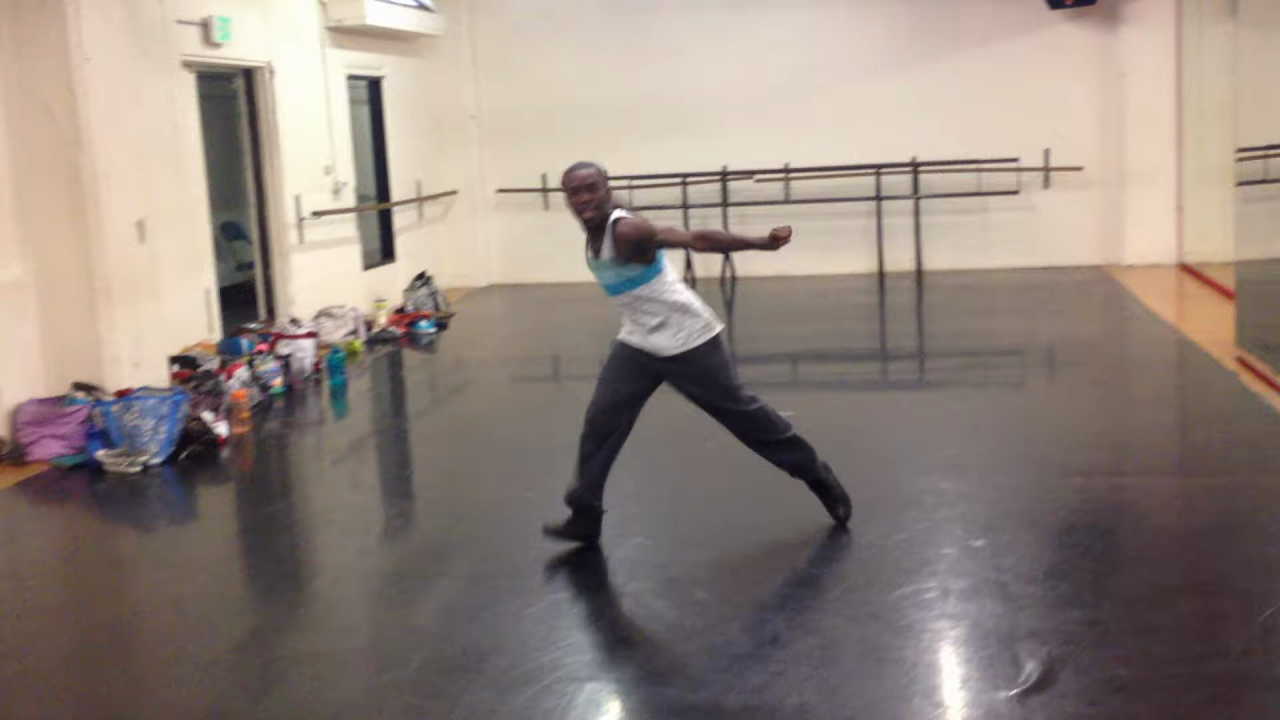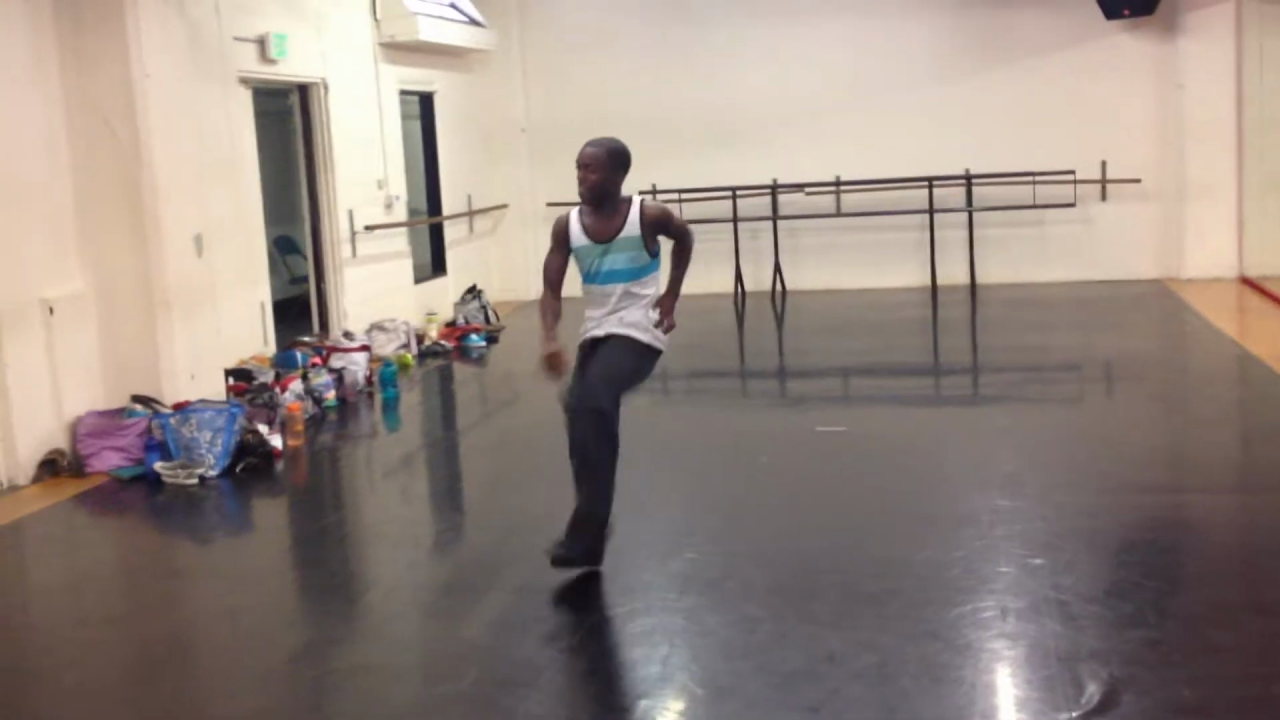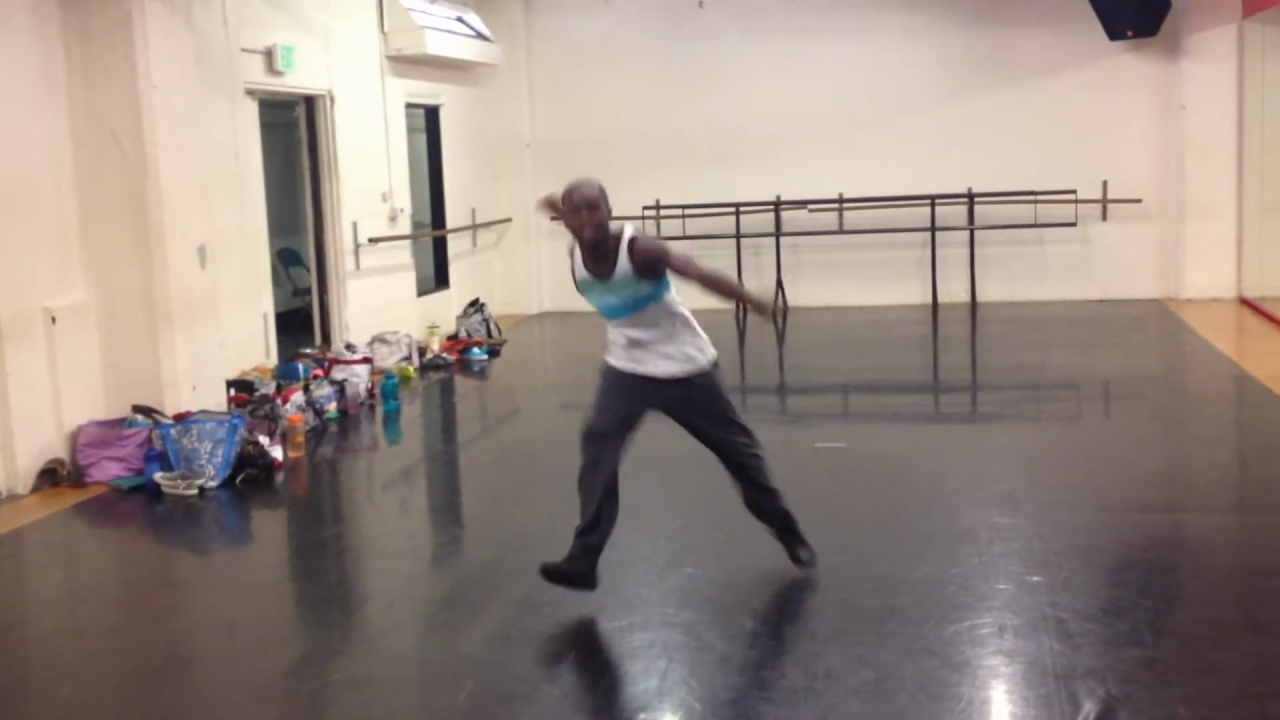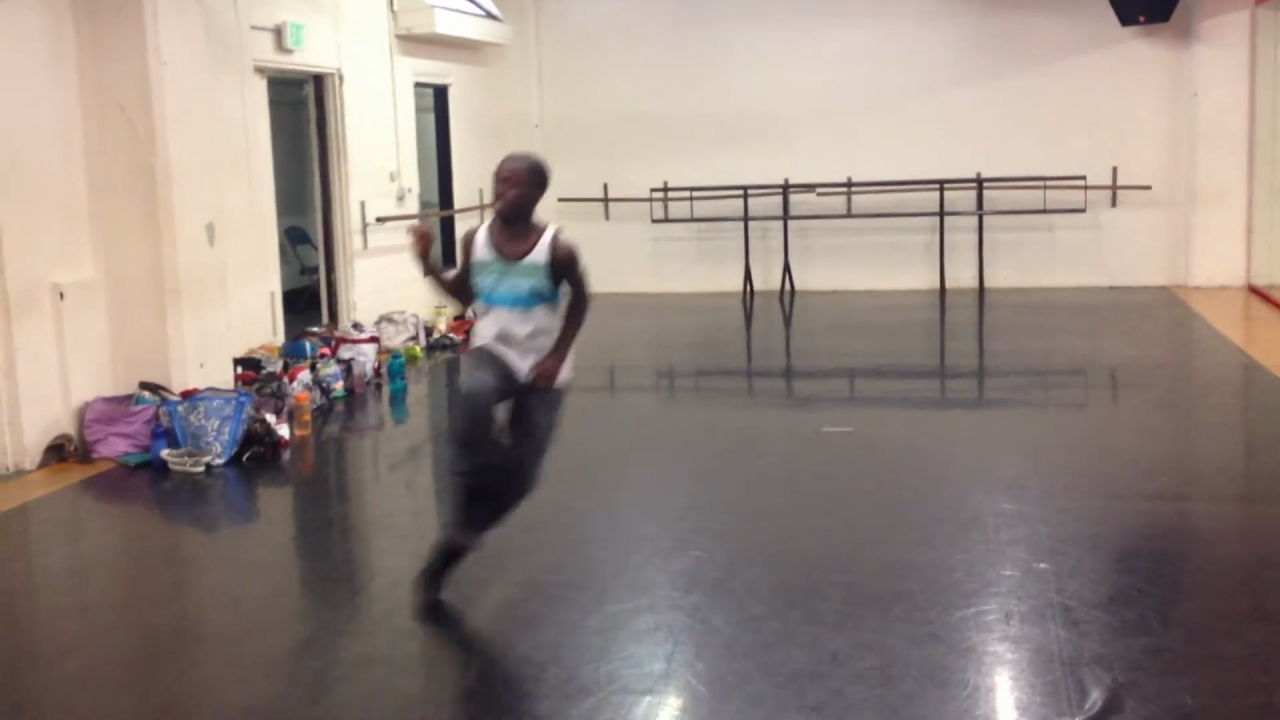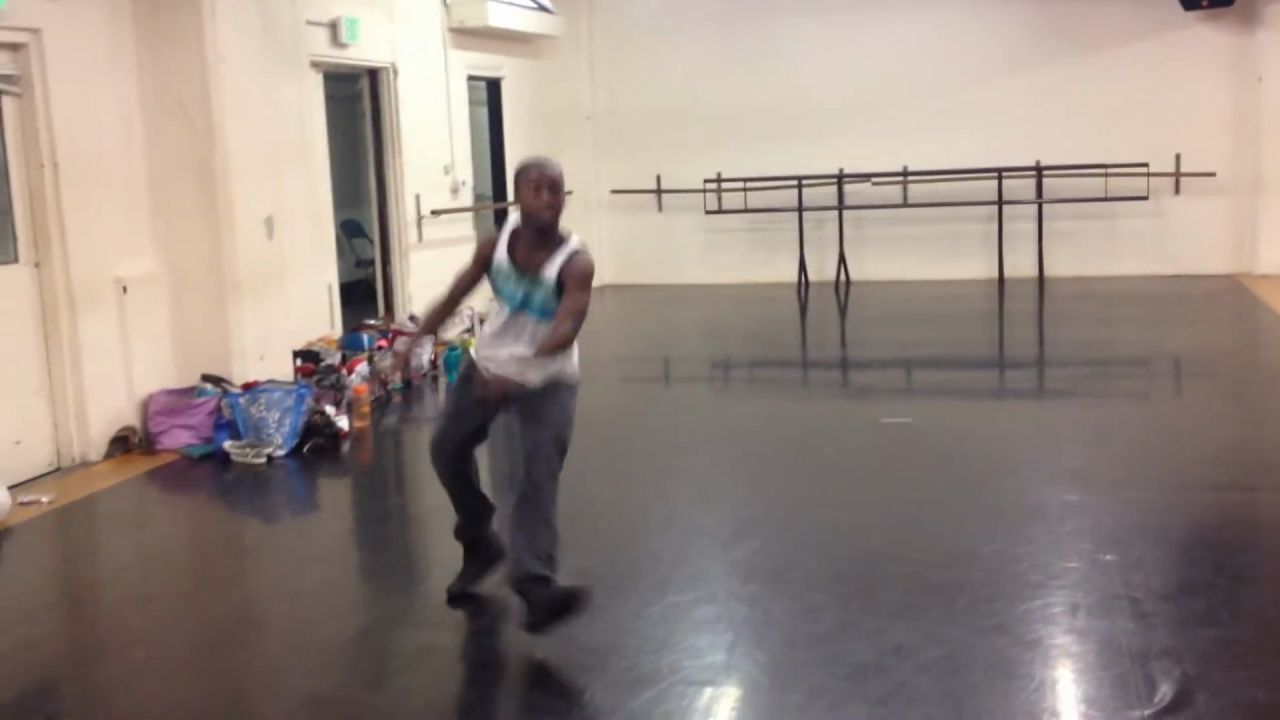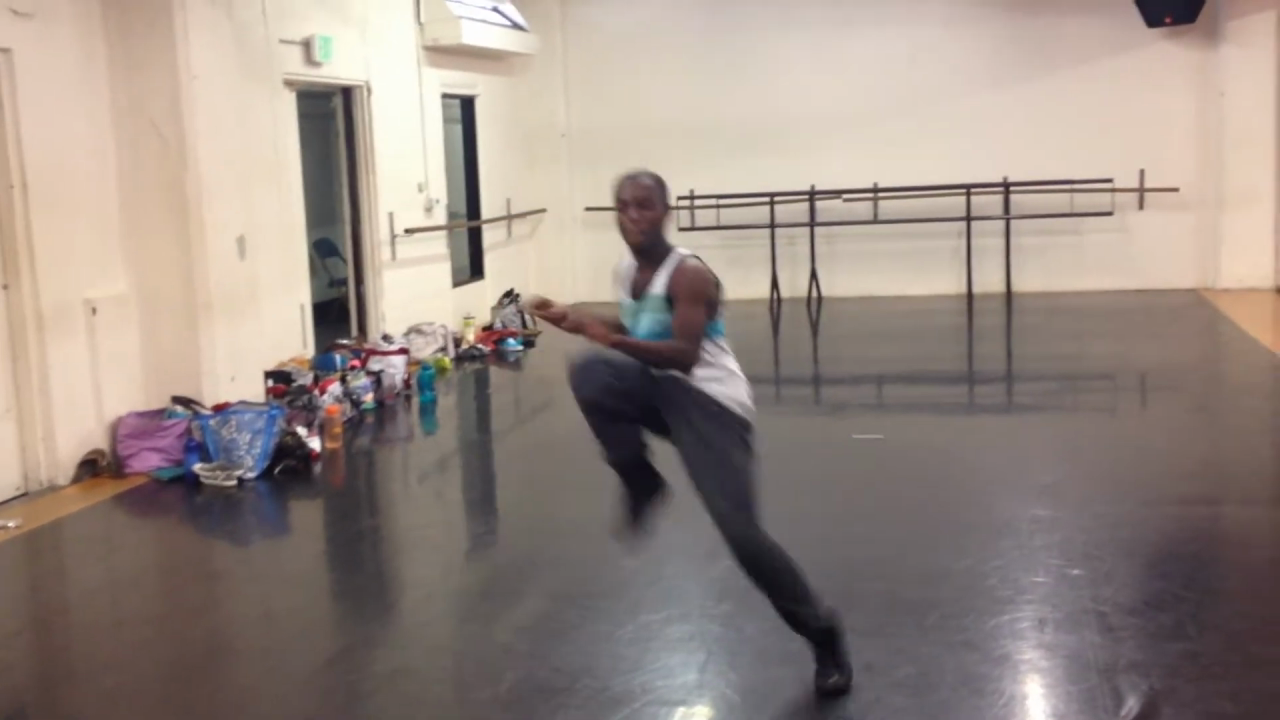
dt=0.5s
person 1, frame 1
left shoulder: (627, 230)
right shoulder: (597, 236)
left elbow: (697, 239)
left wrist: (764, 243)
left hip: (688, 337)
right hip: (641, 340)
left knee: (742, 413)
right knee: (602, 419)
left ankle: (819, 477)
right ankle: (585, 515)
person 1, frame 2
left shoulder: (648, 215)
right shoulder: (567, 226)
left elbow: (684, 239)
right elbow: (551, 288)
left wrist: (671, 294)
right wrist: (549, 339)
left hip: (637, 334)
right hip: (596, 333)
left knee: (590, 405)
right knee: (584, 421)
left ankle: (587, 535)
right ankle: (591, 528)
person 1, frame 3
left shoulder: (637, 247)
right shoulder: (577, 256)
left elbow: (695, 271)
right elbow: (590, 235)
left wrist: (750, 300)
left hip: (683, 362)
right hip: (627, 365)
left knee: (732, 444)
right knee: (598, 439)
left ankle: (785, 528)
right ankle: (584, 558)
person 1, frame 4
left shoulder: (557, 249)
right shoulder: (474, 240)
left elbow: (580, 298)
right elbow: (463, 292)
left wrist: (558, 355)
right wrist: (428, 265)
left hip: (541, 369)
right hip: (491, 355)
left knee: (520, 472)
right knee: (472, 401)
left ankle: (455, 543)
right ankle: (462, 520)
person 1, frame 5
left shoulder: (575, 261)
right shoulder: (493, 242)
left elbow: (567, 333)
right elbow: (457, 295)
left wrist: (519, 363)
right wrist: (419, 337)
left hip: (547, 378)
right hip: (488, 365)
left knee: (540, 469)
right knee: (448, 450)
left ankle: (537, 583)
right ankle: (480, 545)
person 1, frame 6
left shoulder: (689, 274)
right shoulder: (626, 272)
left elbow: (684, 356)
left wrist: (613, 339)
right wrist: (572, 320)
left hip: (716, 404)
right hip: (663, 395)
left knee: (742, 534)
right knee: (590, 375)
left ankle: (822, 636)
right ankle: (644, 484)
